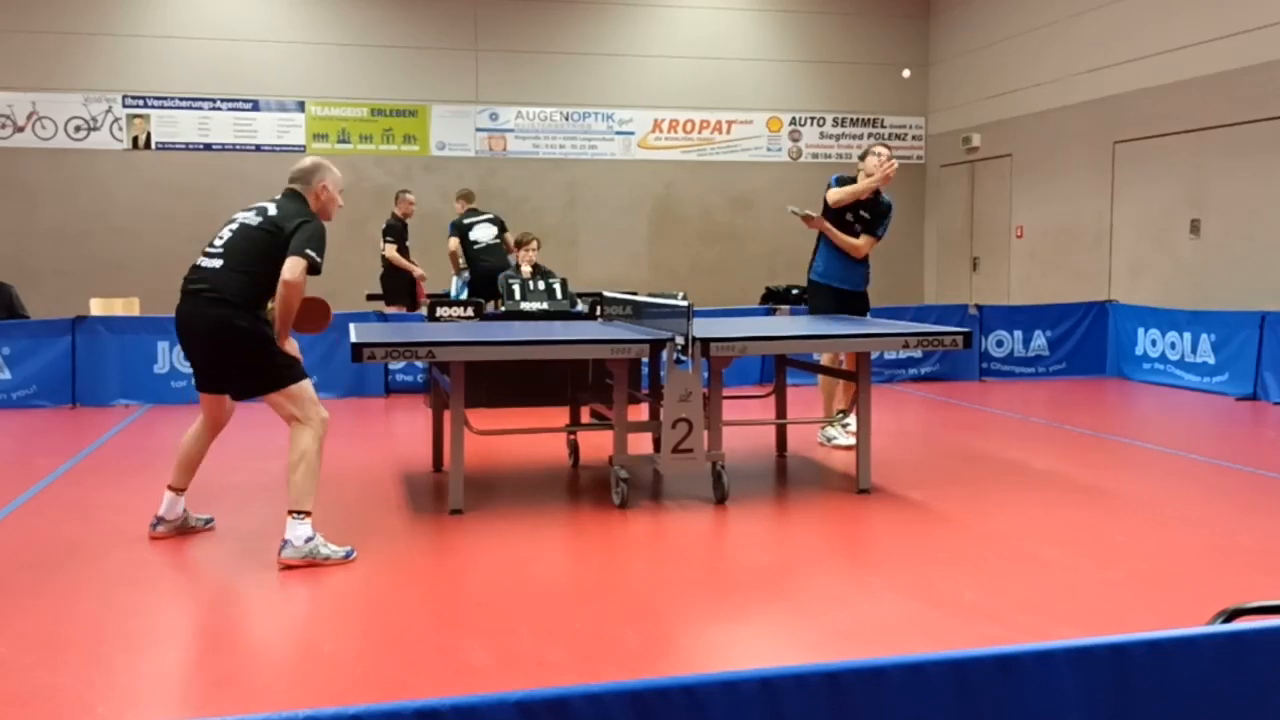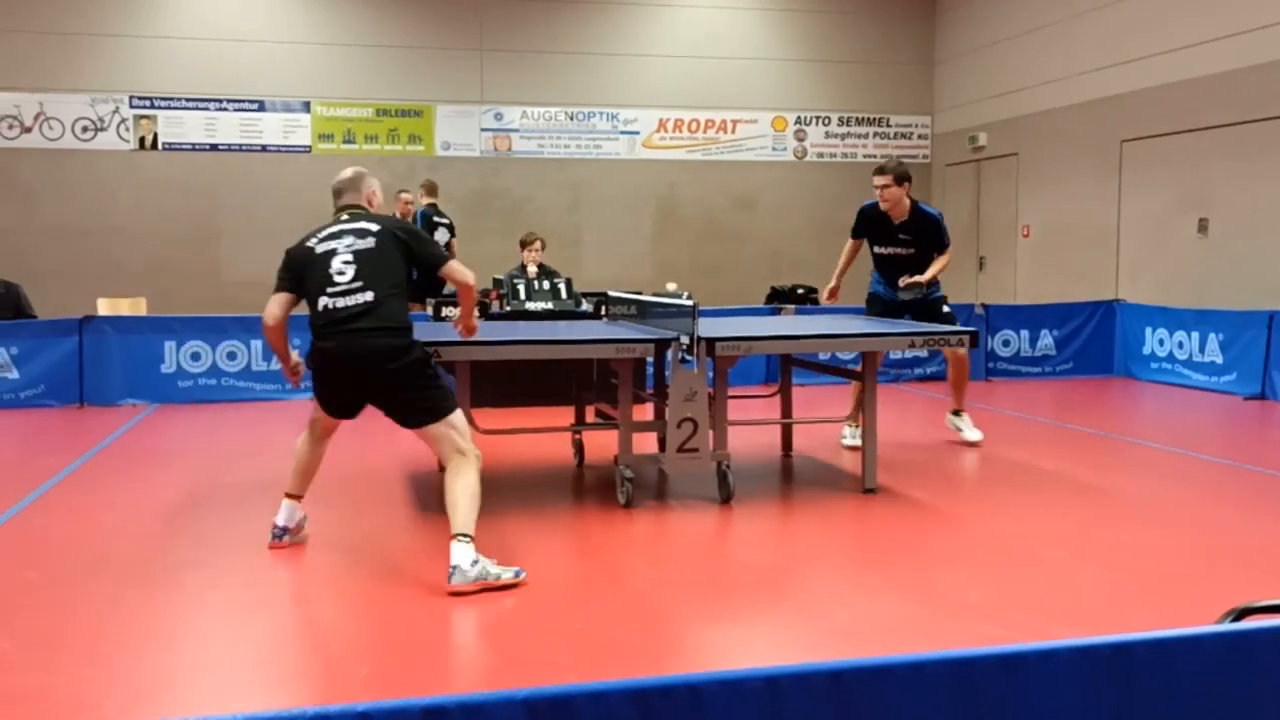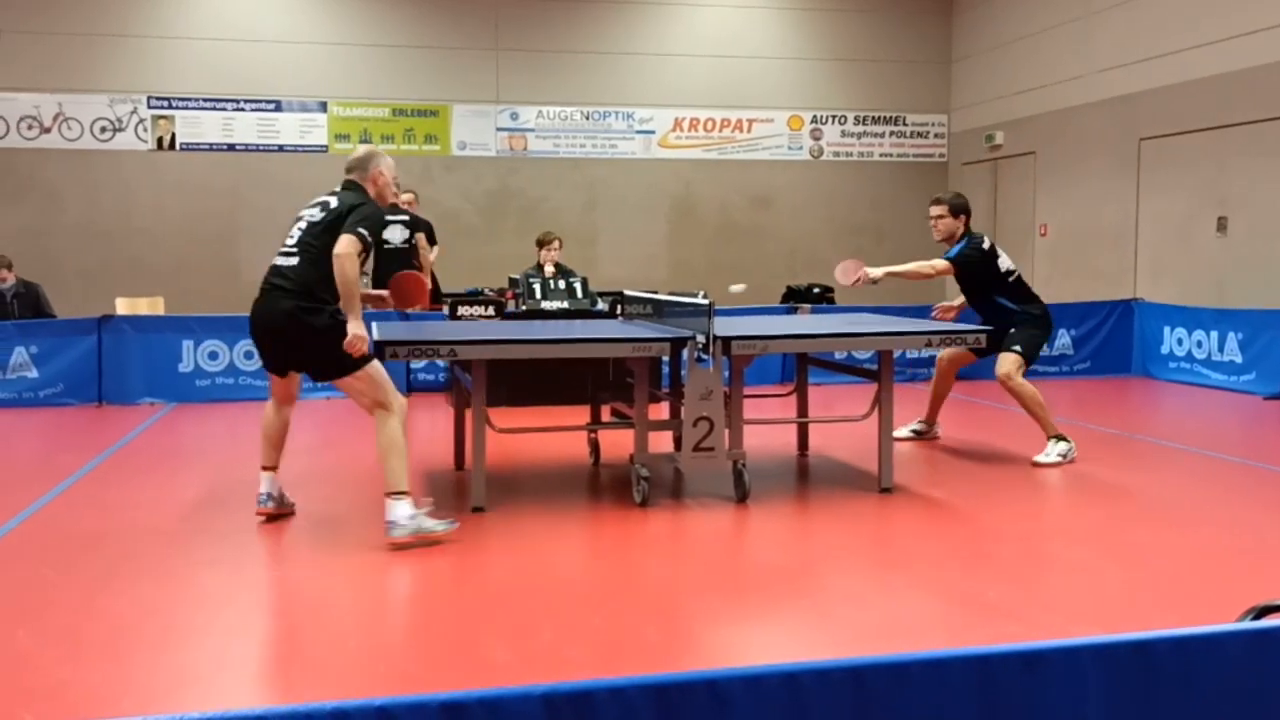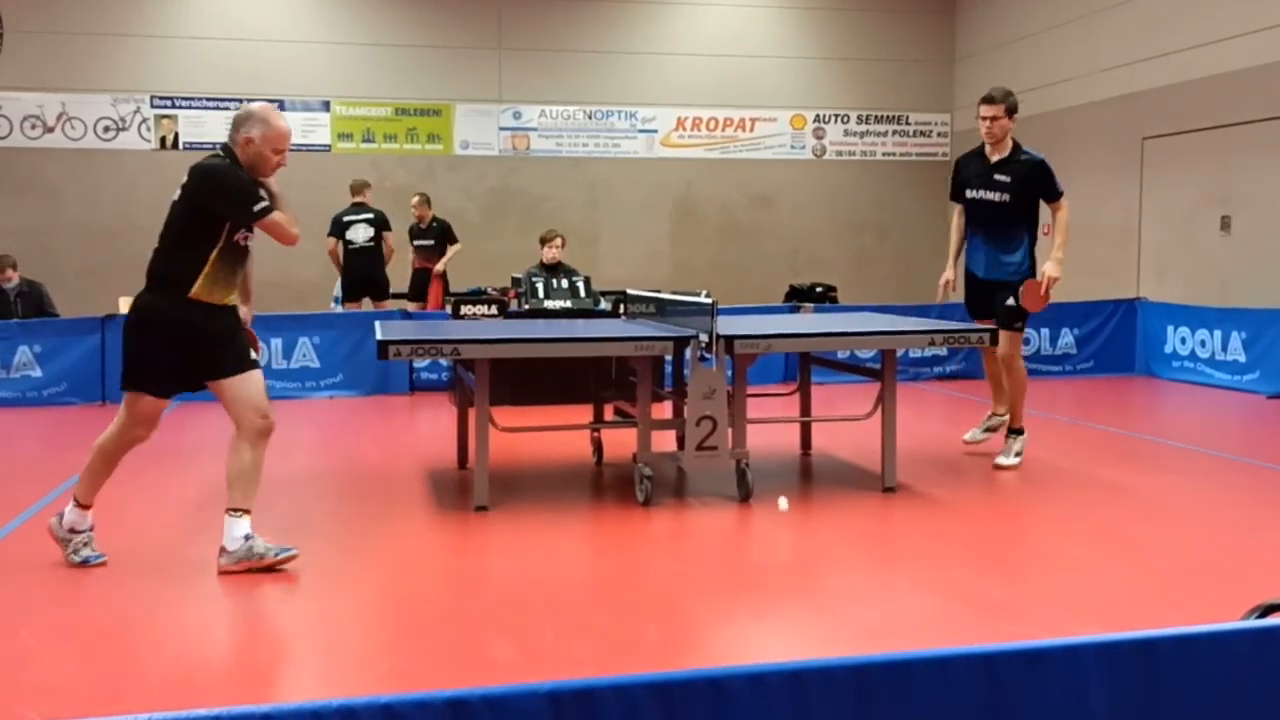
dt=1s
person 1, frame 1
left shoulder: (258, 211)
right shoulder: (307, 224)
right elbow: (290, 279)
left wrist: (270, 317)
right wrist: (282, 335)
left hip: (191, 313)
right hip: (229, 321)
left knee: (214, 416)
right knee: (310, 419)
left ankle: (170, 513)
right ankle: (299, 537)
person 1, frame 2
left shoulder: (303, 248)
right shoulder: (398, 230)
left elbow: (273, 321)
right elbow: (464, 279)
left wrist: (288, 362)
right wrist: (468, 317)
left hip: (331, 355)
right hip: (391, 353)
left knee: (319, 427)
right knee: (464, 454)
left ankle: (286, 523)
right ankle: (465, 562)
person 1, frame 3
left shoulder: (322, 206)
right shoulder: (368, 210)
right elbow: (343, 254)
left wrist: (370, 298)
right wrist: (355, 319)
left hip: (266, 313)
right hip: (305, 316)
left knee: (282, 398)
right knee: (390, 406)
left ankle: (269, 493)
right ankle: (402, 514)
person 1, frame 4
left shoulder: (240, 181)
right shoulder: (216, 176)
right elbow: (289, 234)
left wrist: (245, 305)
right wrist: (272, 192)
left hip: (214, 318)
right hip: (167, 315)
left knee: (257, 421)
right knee: (134, 428)
left ankle: (237, 541)
right ankle: (73, 520)
person 2, frame 1
left shoulder: (883, 205)
right shoulder: (839, 182)
left elbow: (861, 249)
right elbow: (834, 200)
left wrist: (825, 227)
right wrist: (875, 180)
left hip: (856, 288)
right hip: (825, 283)
left knee: (856, 354)
right knee: (832, 351)
left ankle: (844, 413)
right ankle: (827, 426)
person 2, frame 2
left shoulder: (930, 218)
right shoulder: (868, 213)
left elbow: (943, 255)
right elbow: (854, 243)
left wrist: (925, 277)
right wrist: (836, 280)
left hip: (925, 294)
right hip: (884, 293)
left knee: (959, 354)
left ankle: (958, 414)
right ankle: (853, 424)
person 2, frame 3
left shoulder: (970, 249)
right shoulder: (966, 247)
left elbow: (933, 269)
left wrist: (885, 271)
right wrist: (960, 304)
left hip: (1029, 321)
right hip: (1001, 322)
left knee: (1006, 373)
right knee: (946, 360)
left ankle: (1059, 440)
right ankle: (928, 424)
person 2, frame 4
left shoulder: (1034, 166)
right shoulder: (965, 164)
left elbow: (1060, 209)
left wrist: (1054, 259)
right wrist: (951, 264)
left hip: (1017, 271)
right hip: (978, 271)
left knee: (1008, 352)
right knee: (987, 347)
left ankle: (1017, 431)
right ankle: (999, 411)
